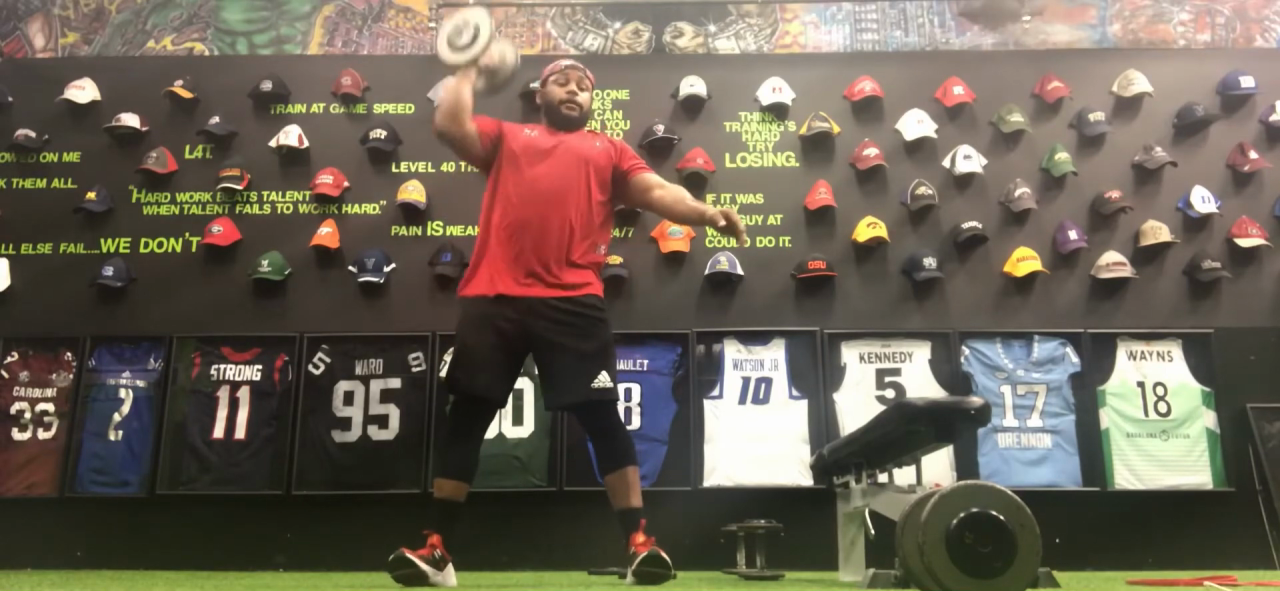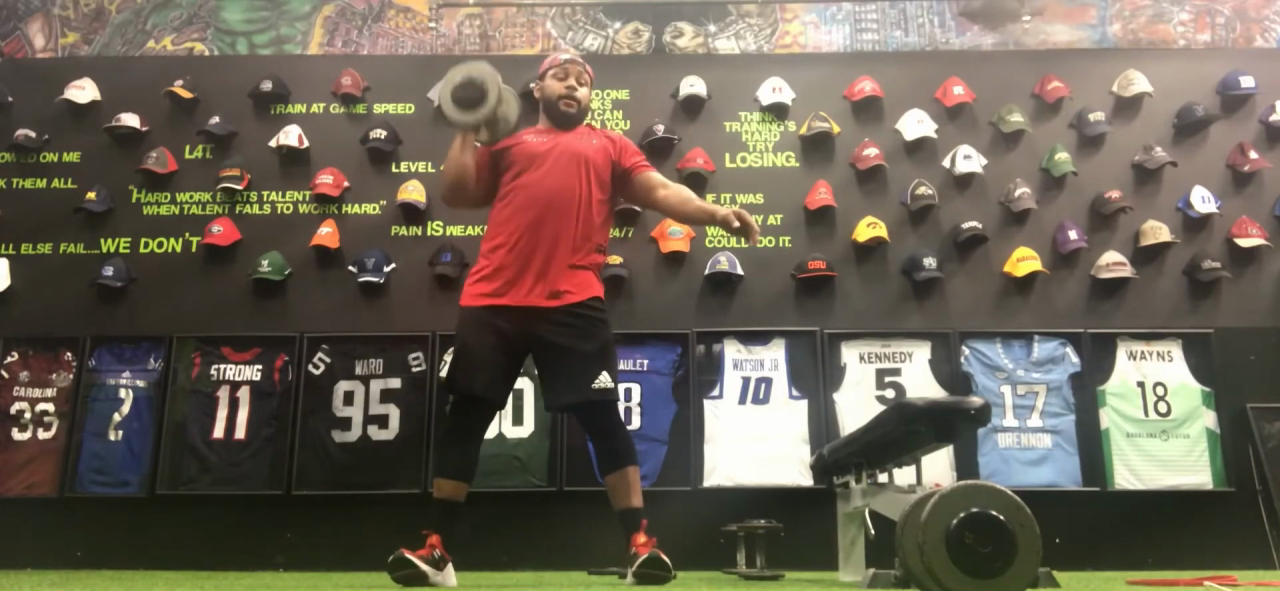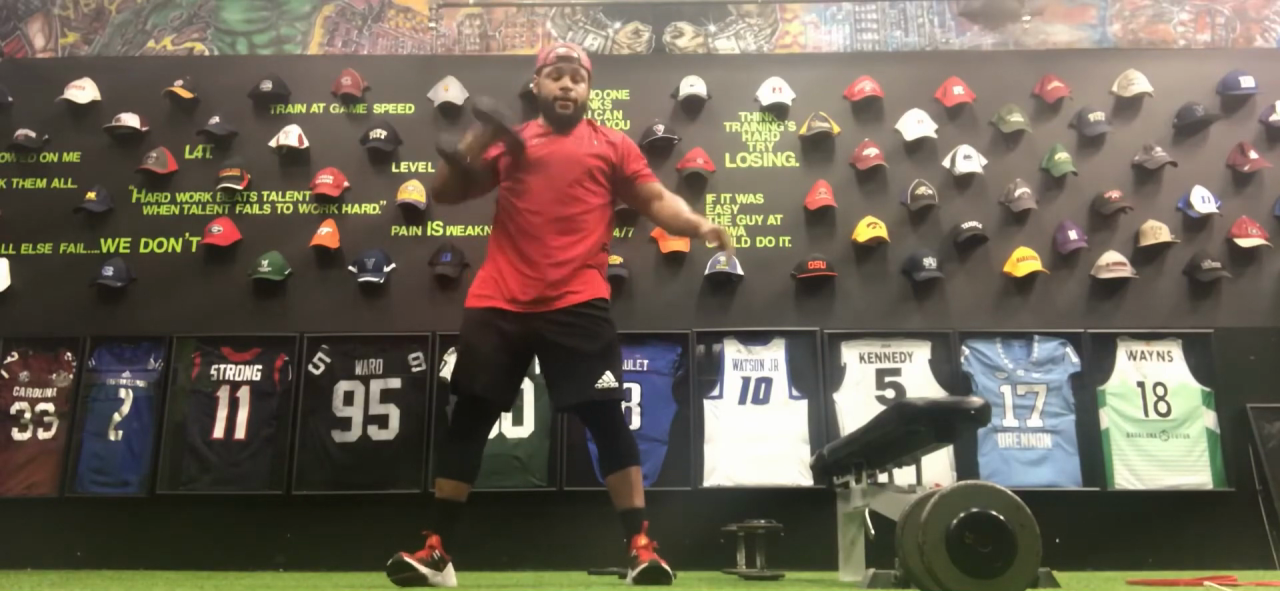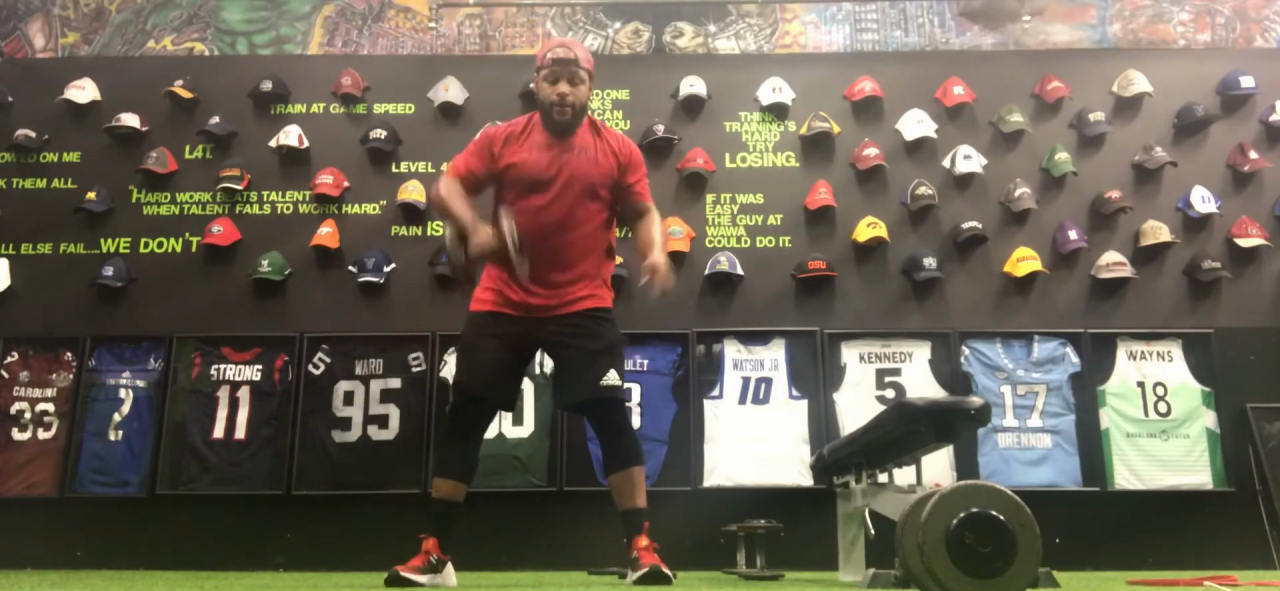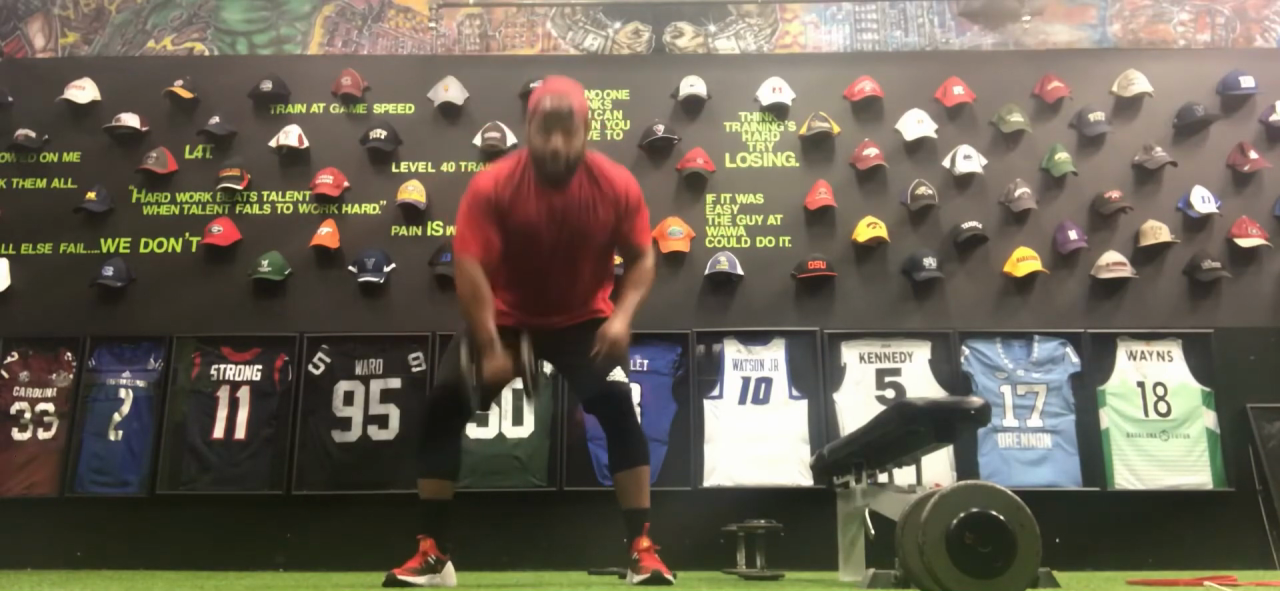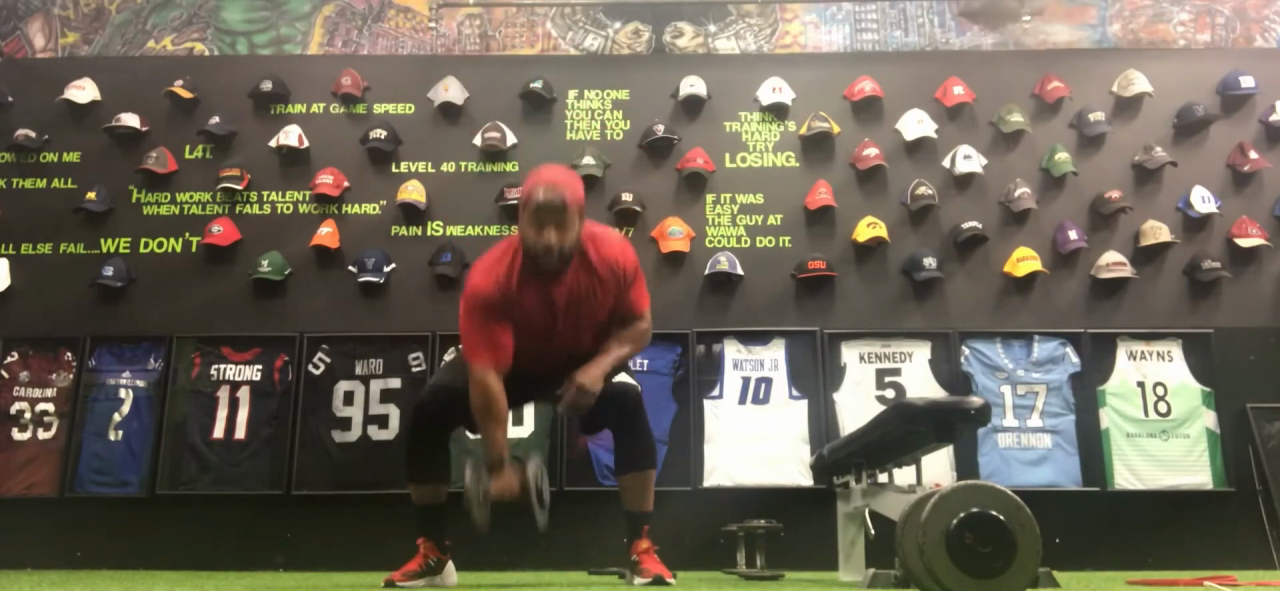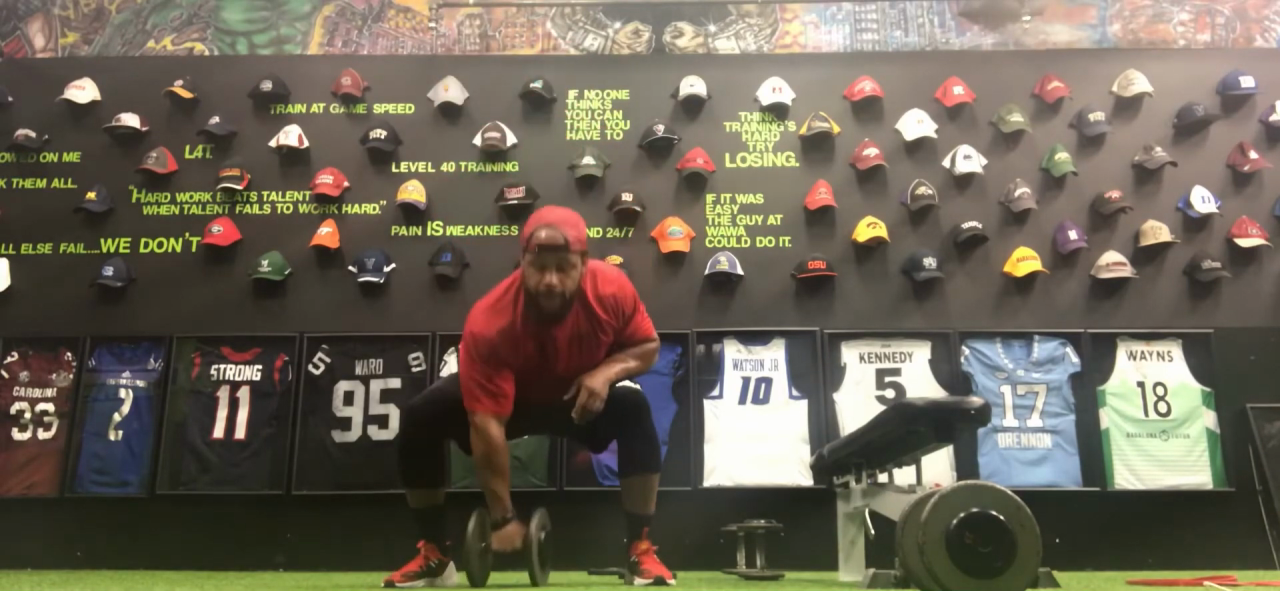
dt=0.2s
person 1, frame 1
left shoulder: (609, 150)
right shoulder: (506, 139)
left elbow: (658, 192)
right elbow: (448, 124)
left wrist: (709, 212)
right wrist: (467, 70)
left hip: (573, 301)
right hip: (493, 297)
left knee: (602, 417)
right knee: (467, 415)
left ankle: (641, 544)
person 1, frame 2
left shoulder: (609, 146)
right shoulder: (507, 144)
left elbow: (660, 191)
right elbow: (456, 194)
left wrist: (719, 214)
right wrist: (465, 133)
left hip: (573, 303)
right hip: (492, 301)
left knee: (602, 417)
right knee: (465, 416)
left ankle: (640, 545)
person 1, frame 3
left shoulder: (612, 145)
right shoulder: (504, 139)
left elbow: (656, 200)
right elbow: (444, 192)
left wrist: (700, 225)
right wrist: (467, 150)
left hip: (577, 304)
right hip: (497, 303)
left knee: (606, 416)
right knee: (468, 418)
left ankle: (640, 547)
person 1, frame 4
left shoulder: (617, 149)
right shoulder: (500, 138)
left elbow: (642, 211)
right elbow: (447, 184)
left wrist: (655, 251)
right wrist: (472, 227)
left hip: (583, 308)
right hip: (502, 306)
left knee: (611, 415)
right knee: (465, 417)
person 1, frame 5
left shoulder: (617, 184)
right shoulder: (492, 186)
left elbow: (641, 257)
right elbow: (470, 268)
left wrist: (622, 318)
right wrist: (489, 350)
left hip: (582, 319)
right hip: (503, 318)
left knee: (618, 408)
right knee: (443, 407)
left ankle: (642, 549)
person 1, frame 6
left shoulder: (614, 255)
right shoulder: (489, 280)
left elbow: (638, 322)
right elbow: (486, 380)
left wrist: (600, 365)
right wrist: (499, 466)
left hip: (581, 361)
right hip: (509, 366)
left knee: (628, 405)
right knee: (428, 411)
left ankle: (641, 551)
right ankle: (433, 553)
person 1, frame 7
left shoulder: (613, 292)
right shoulder: (489, 322)
left elbow: (647, 346)
right elbow: (487, 428)
left wrist: (606, 372)
right wrist: (501, 518)
left hip: (581, 393)
right hip: (507, 399)
left knee: (634, 411)
right knee: (420, 419)
left ankle: (642, 552)
right ankle: (433, 554)
